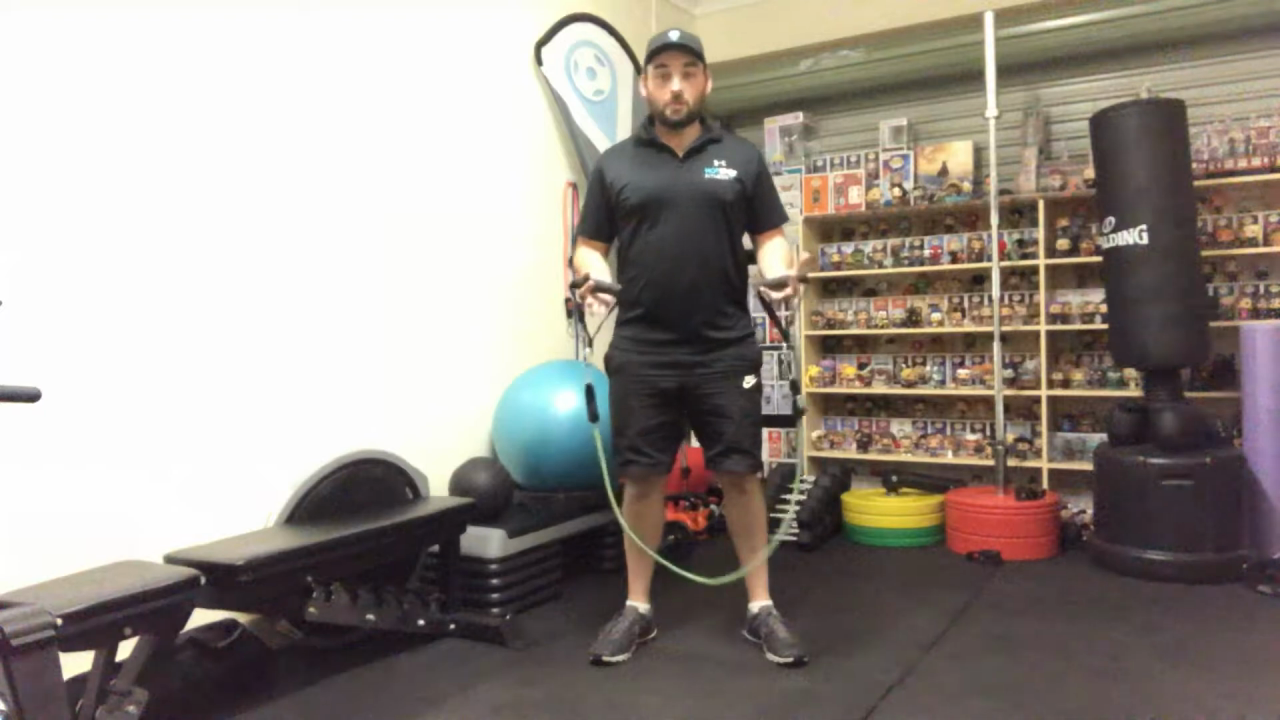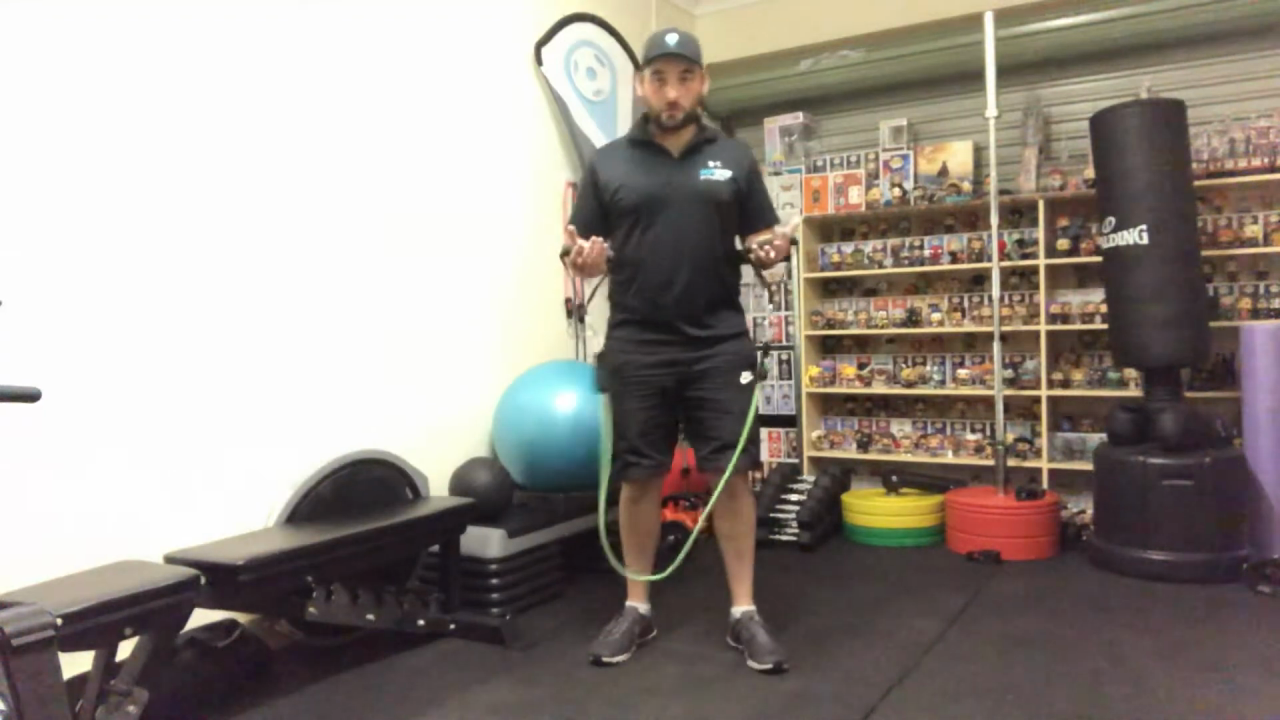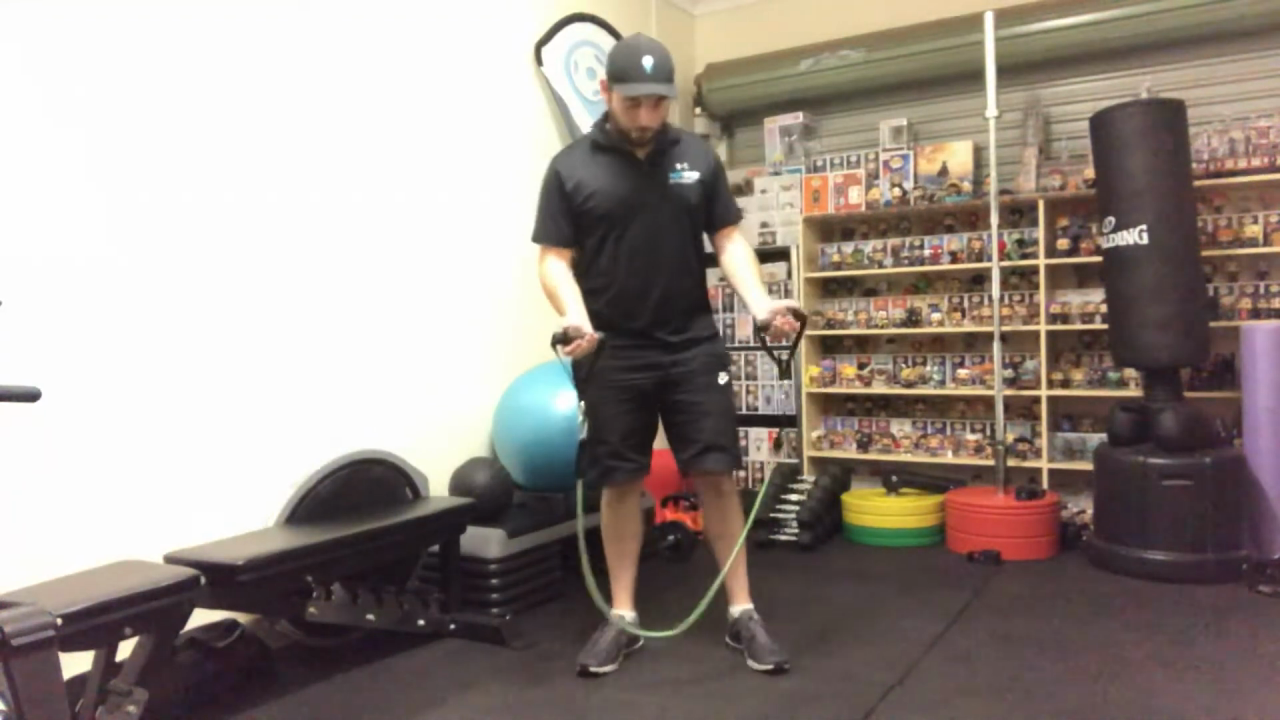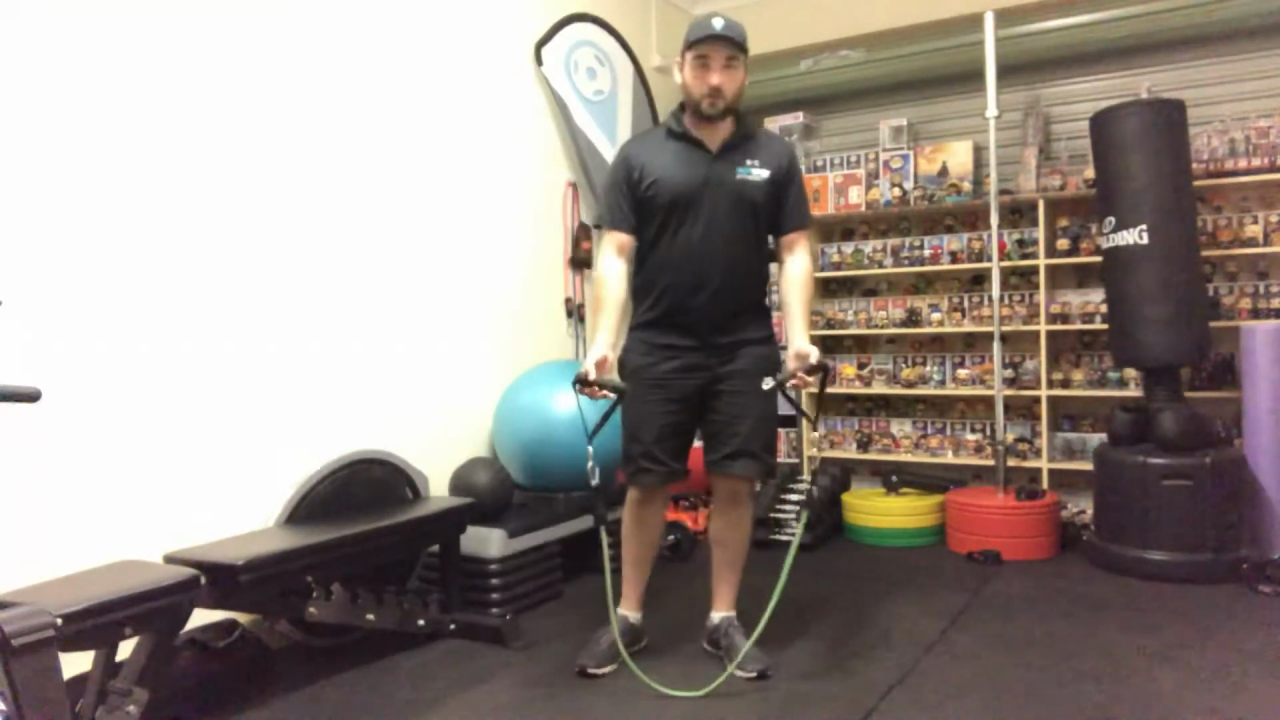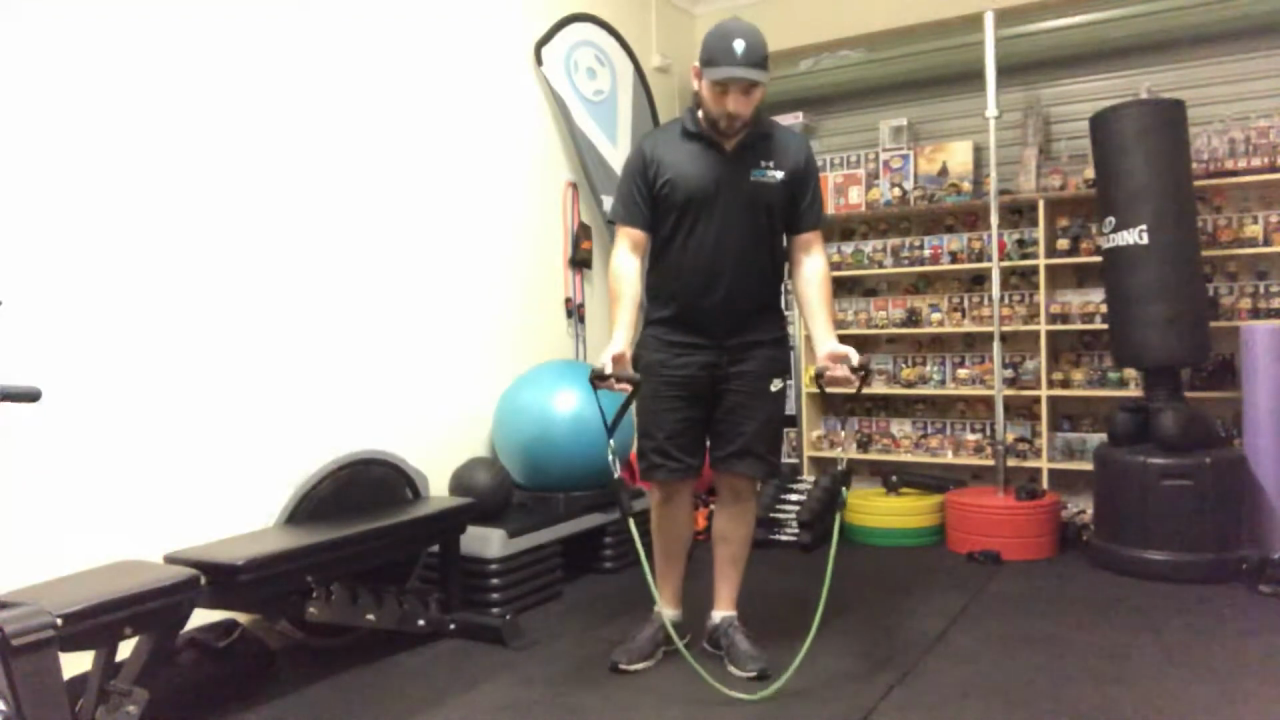
dt=1s
person 1, frame 1
left shoulder: (741, 158)
right shoulder: (616, 164)
left elbow: (769, 235)
right elbow: (590, 244)
left wrist: (780, 274)
right wrist: (593, 278)
left hip: (725, 347)
right hip: (641, 350)
left knee: (740, 473)
right knee: (642, 477)
left ankle: (760, 609)
right ankle: (637, 608)
person 1, frame 2
left shoulder: (733, 158)
right shoulder: (609, 163)
left elbow: (761, 239)
right elbow: (585, 246)
left wrist: (774, 249)
right wrist: (584, 258)
left hip: (719, 343)
right hip: (636, 346)
left knee: (731, 473)
right knee: (637, 477)
left ankle: (744, 613)
right ankle: (636, 609)
person 1, frame 3
left shoulder: (697, 156)
right shoulder: (570, 167)
left elbow: (729, 238)
right elbow: (555, 258)
left wrist: (759, 303)
right wrist: (575, 317)
left hip: (693, 345)
right hip: (613, 354)
left knee: (715, 475)
right knee: (619, 481)
left ankle: (741, 614)
right ankle: (622, 616)
person 1, frame 4
left shoulder: (774, 155)
right shoulder: (640, 156)
left elbow: (794, 252)
right elbow: (616, 254)
left wrist: (797, 335)
right wrist: (603, 342)
left hip: (744, 351)
right hip: (659, 350)
left knee: (734, 484)
right knee: (647, 484)
left ankle: (723, 620)
right ankle: (628, 619)
person 1, frame 5
left shoulder: (790, 153)
right shoulder: (655, 152)
left elbow: (807, 253)
right elbow: (629, 251)
left wrist: (825, 340)
right wrist: (619, 338)
left hip: (755, 349)
right hip: (672, 346)
left knee: (738, 482)
right knee: (670, 481)
left ankle: (725, 620)
right ankle: (667, 616)
